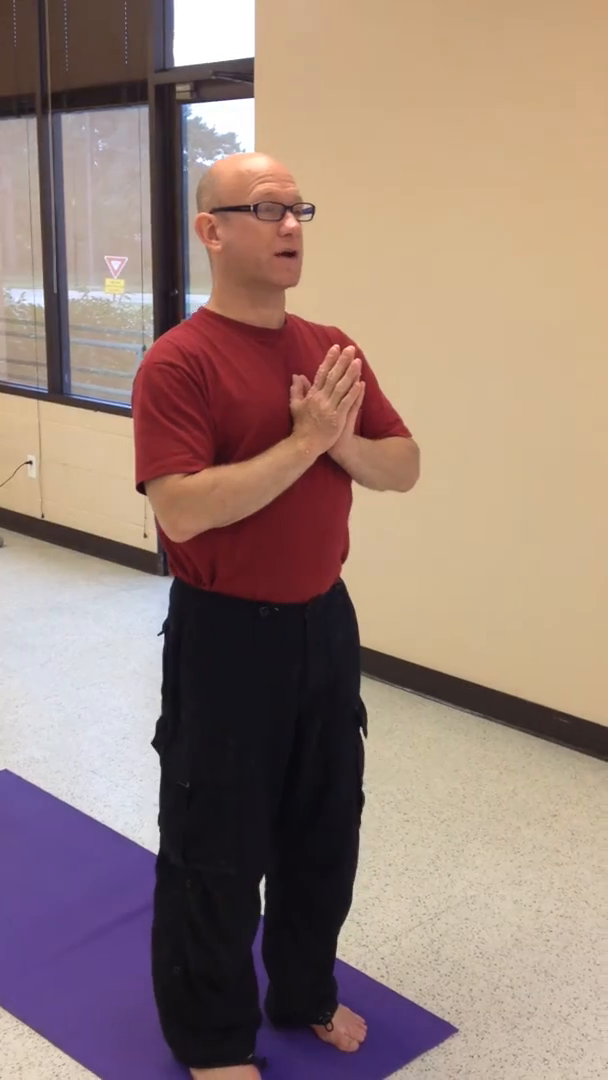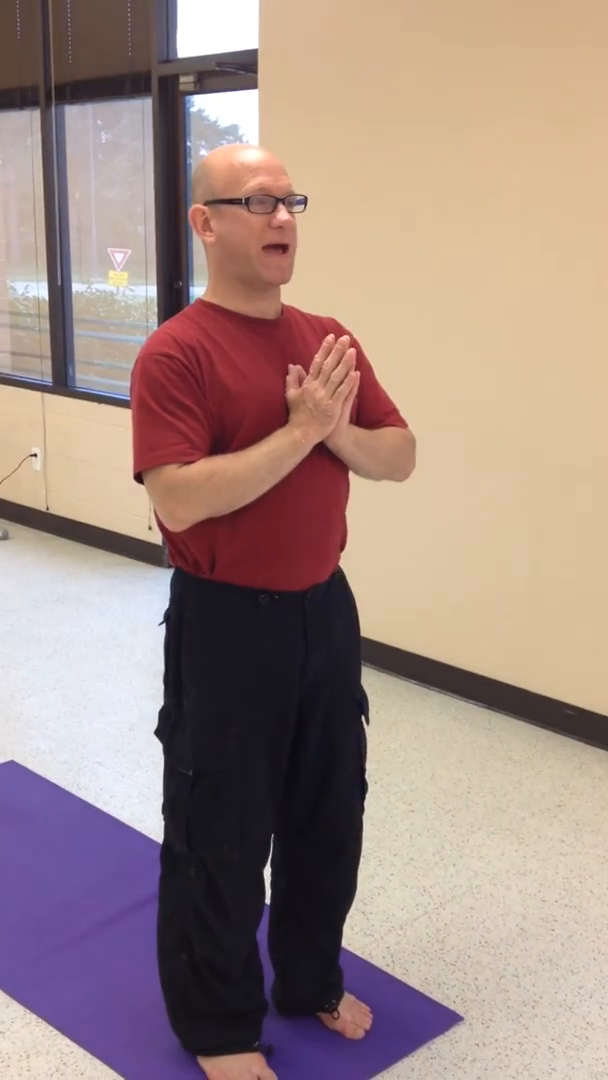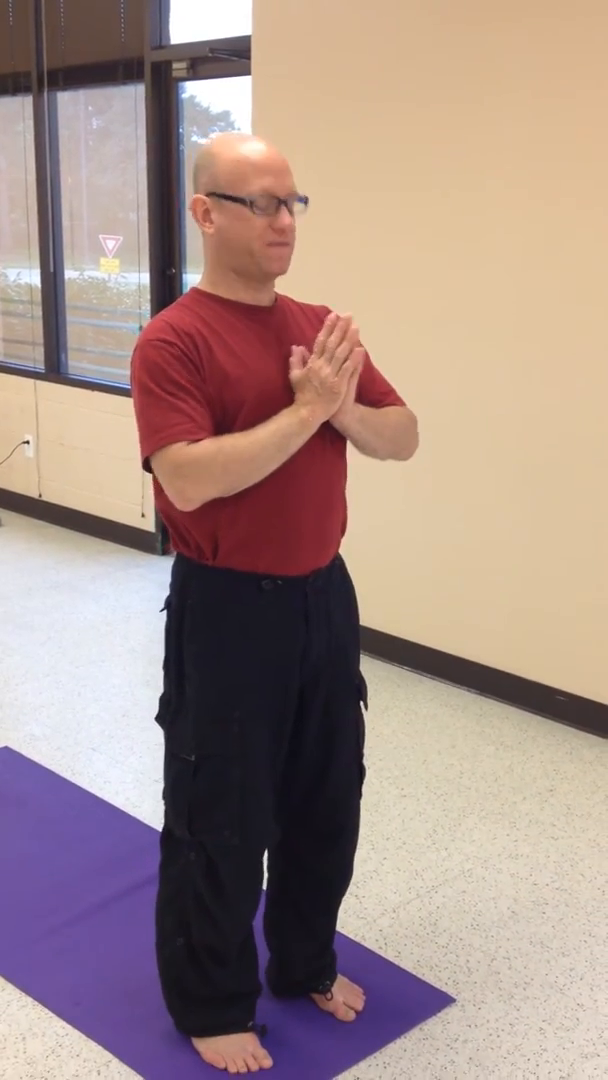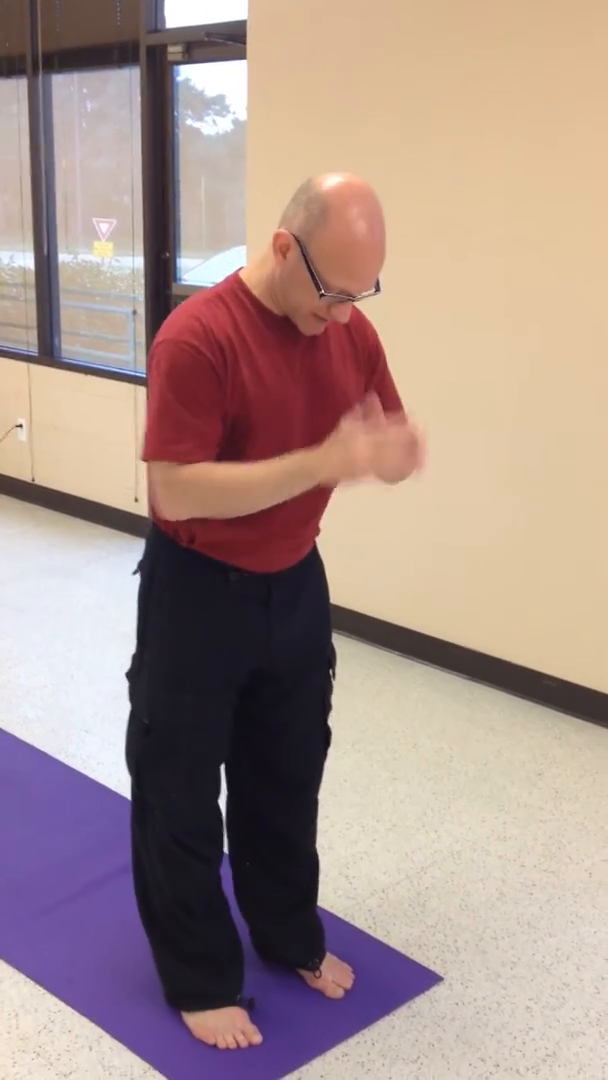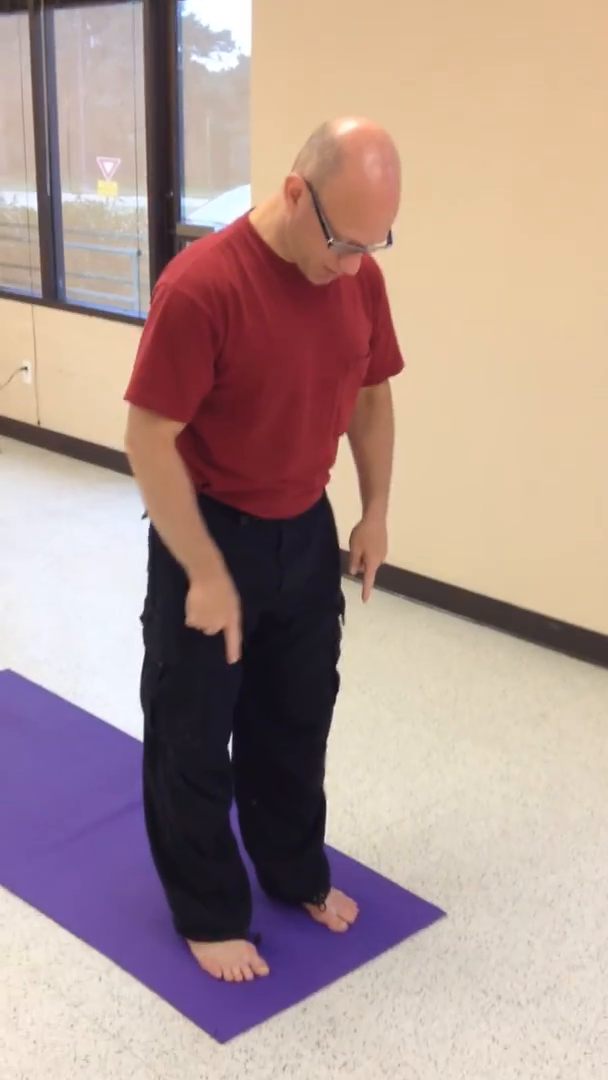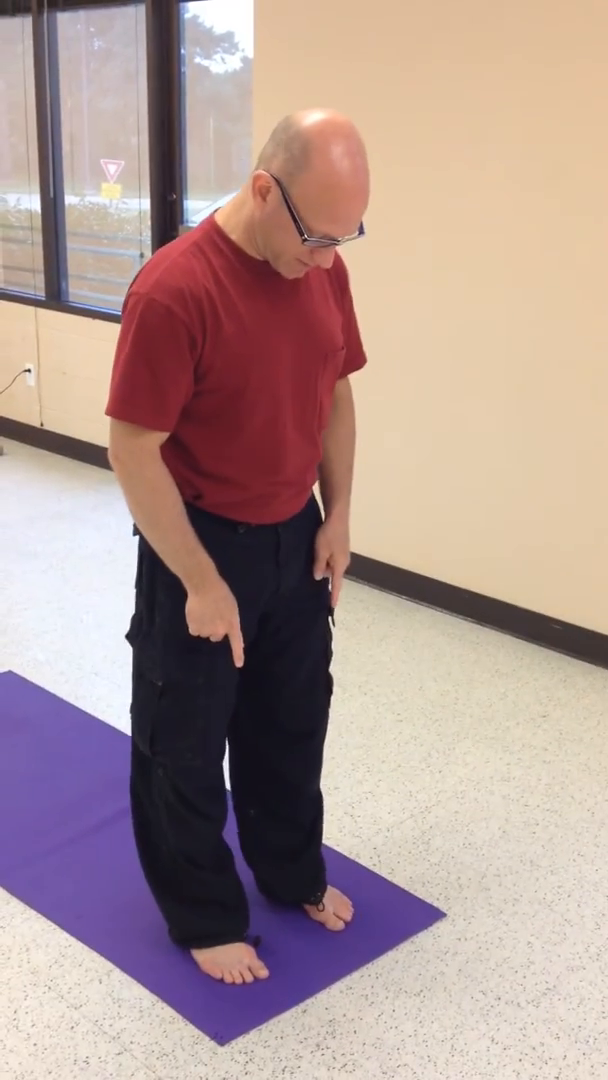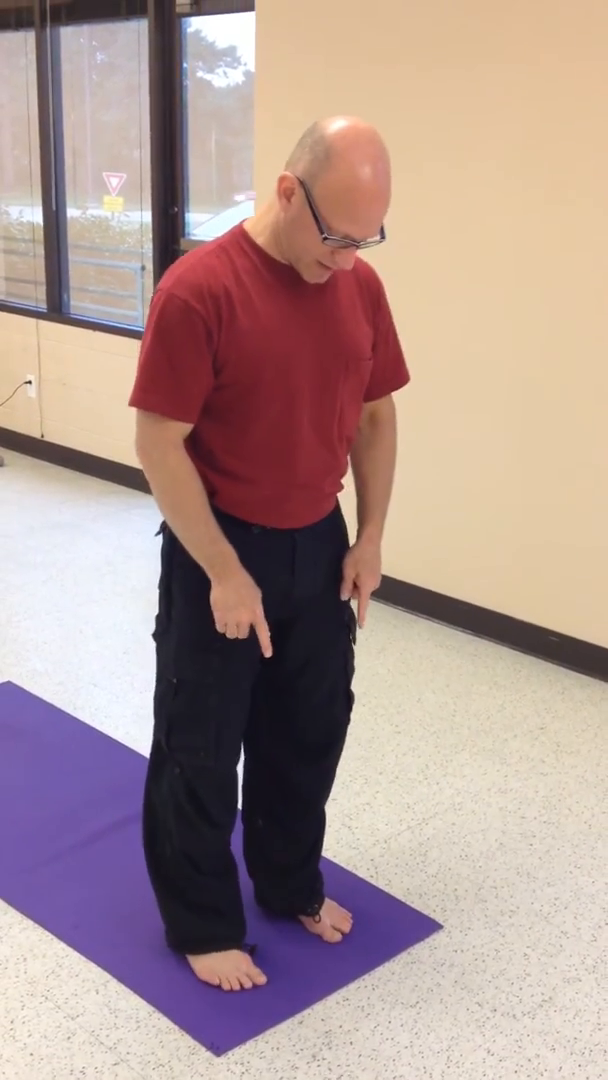
dt=0.7s
person 1, frame 1
left shoulder: (332, 350)
right shoulder: (178, 363)
left elbow: (405, 466)
right elbow: (181, 512)
left wrist: (344, 441)
right wrist: (303, 443)
left hip: (323, 622)
right hip: (224, 637)
left knee: (325, 830)
right knee: (216, 847)
left ankle: (305, 993)
person 1, frame 2
left shoulder: (329, 341)
right shoulder: (175, 353)
left elbow: (400, 455)
right elbow: (177, 500)
left wrist: (338, 431)
right wrist: (298, 431)
left hip: (324, 611)
right hip: (225, 626)
left knee: (329, 819)
right knee: (219, 837)
left ankle: (311, 980)
person 1, frame 3
left shoulder: (319, 326)
right shoulder: (174, 341)
left elbow: (402, 437)
right elbow: (187, 481)
left wrist: (346, 408)
right wrist: (304, 409)
left hip: (323, 596)
right hip: (226, 611)
left knee: (326, 802)
right knee: (219, 819)
left ankle: (304, 962)
person 1, frame 4
left shoulder: (350, 332)
right shoulder: (197, 335)
left elbow: (391, 444)
right elbow: (178, 490)
left wrist: (396, 450)
right wrist: (326, 460)
left hip: (296, 585)
right hip: (197, 593)
left knee: (287, 776)
right knee: (181, 790)
left ankle: (290, 936)
right ankle: (199, 978)
person 1, frame 5
left shoulder: (360, 278)
right shoulder: (201, 284)
left elbow: (372, 396)
right elbow: (150, 439)
left wrist: (374, 513)
right wrist: (206, 575)
left hip: (306, 531)
right hip: (209, 536)
left knee: (298, 719)
right knee: (193, 735)
left ankle: (296, 871)
right ankle: (209, 913)
person 1, frame 6
left shoulder: (325, 271)
right shoulder: (173, 292)
right elbow: (134, 452)
left wrist: (337, 516)
right wrist: (202, 584)
left hip: (296, 541)
right hip: (199, 549)
left knee: (293, 723)
right knee: (185, 746)
left ankle: (294, 875)
right ankle: (203, 917)
person 1, frame 7
left shoulder: (360, 285)
right shoulder: (198, 289)
left elbow: (376, 416)
right elbow: (159, 444)
left wrist: (369, 538)
right wrist: (225, 573)
left hip: (320, 547)
right hip: (218, 555)
left knee: (310, 731)
right knee: (199, 748)
left ankle: (291, 885)
right ankle: (202, 924)
